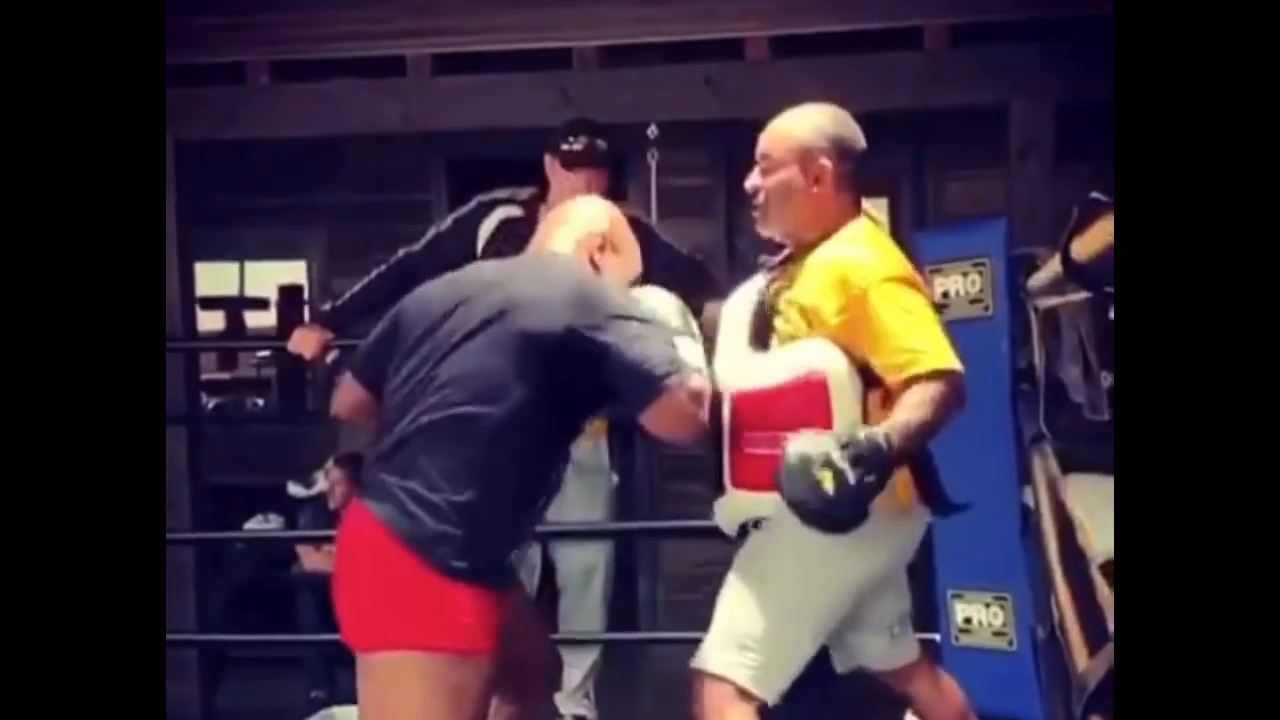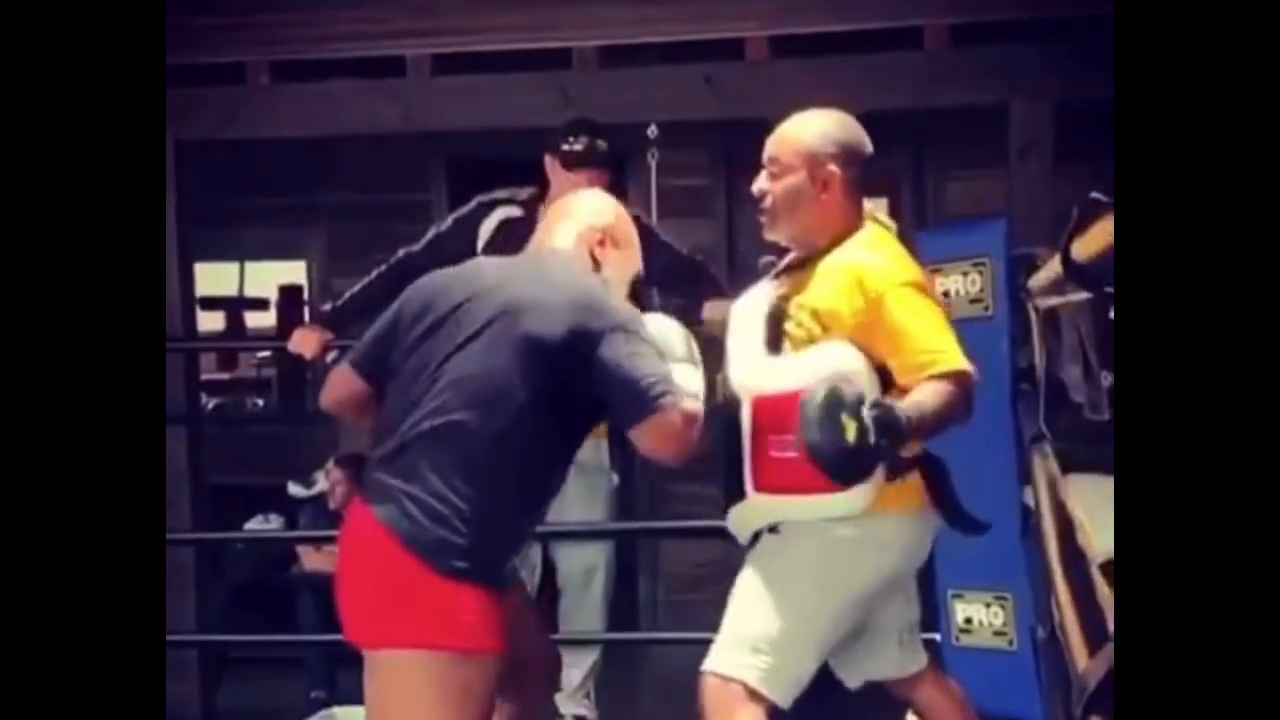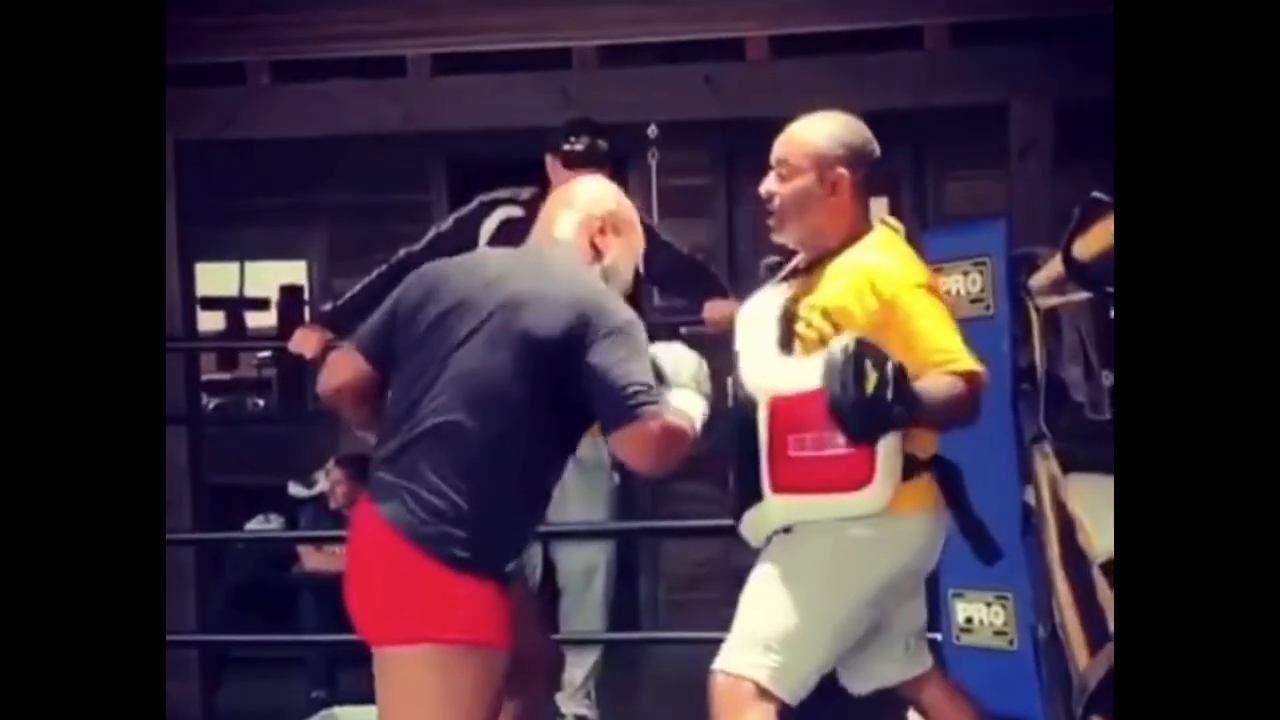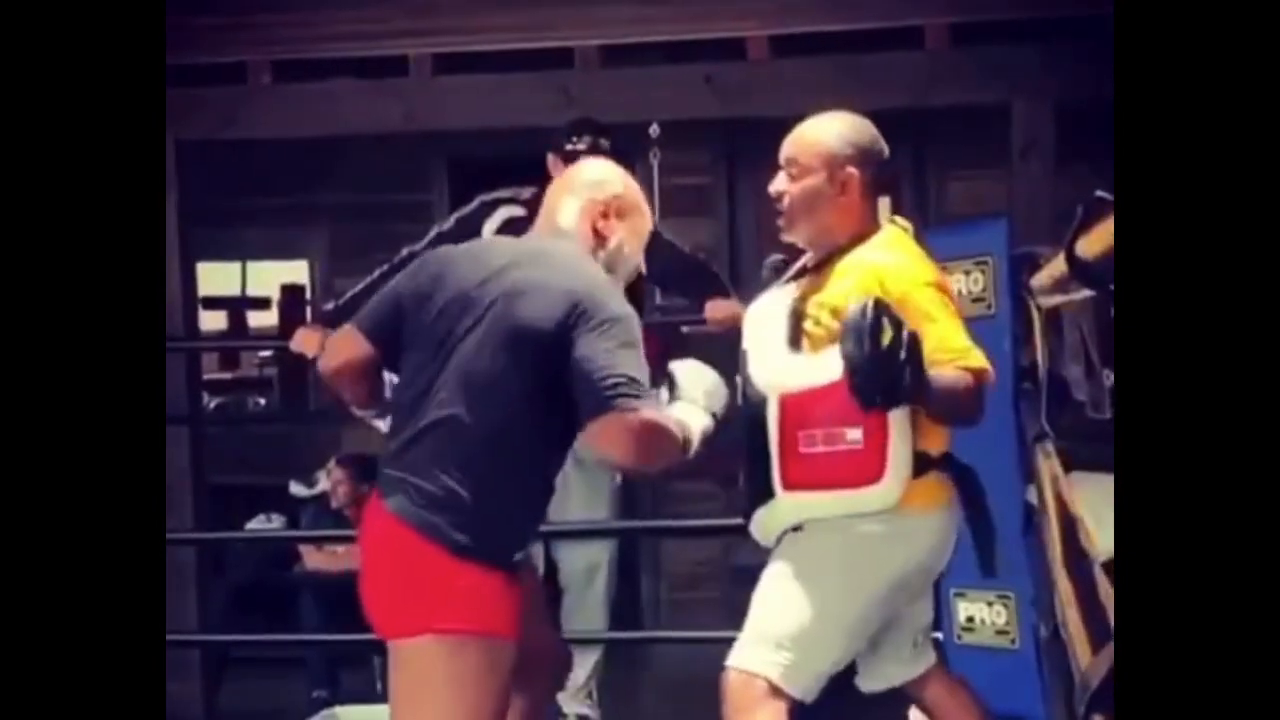
dt=0.2s
person 1, frame 1
left shoulder: (860, 265)
right shoulder: (811, 261)
left elbow: (938, 382)
left wrist: (882, 448)
left hip: (830, 517)
right hip: (857, 513)
right knee: (899, 662)
person 1, frame 2
left shoulder: (873, 270)
right shoulder: (810, 267)
left elbow: (952, 386)
left wrist: (894, 424)
left hip: (843, 521)
right hip: (871, 516)
right knee: (905, 670)
person 1, frame 3
left shoulder: (883, 272)
right shoulder: (817, 269)
left elbow: (962, 389)
left wrist: (903, 401)
left hip: (857, 522)
right hip: (879, 518)
person 1, frame 4
left shoulder: (892, 269)
right shoulder: (824, 269)
left elbow: (968, 393)
left wrist: (913, 381)
left hip: (871, 520)
right hip: (882, 517)
right knee: (913, 670)
person 2, frame 1
left shoulder: (625, 234)
right shoulder: (495, 219)
left elbow: (681, 274)
right elbow: (409, 270)
left wrist: (713, 305)
right wrist: (328, 321)
left hip: (585, 430)
left knee: (586, 565)
person 2, frame 2
right shoulder: (495, 220)
left elbow: (681, 273)
right elbow: (408, 269)
left wrist: (712, 302)
right wrist: (328, 321)
left hip: (584, 430)
left knee: (586, 565)
person 2, frame 3
right shoulder: (497, 218)
left elbow: (680, 269)
right elbow: (410, 268)
left wrist: (714, 299)
right wrist: (329, 321)
left hip: (585, 428)
left knee: (587, 564)
person 2, frame 4
right shoulder: (499, 217)
left elbow: (682, 269)
right elbow: (413, 267)
left wrist: (716, 297)
right wrist: (332, 320)
left knee: (588, 563)
person 3, frame 1
left shoulder: (441, 290)
right shoulder: (595, 303)
left elbow: (350, 403)
right elbow: (684, 414)
right wrist: (679, 338)
left hip: (397, 539)
right hip: (426, 568)
left knee: (531, 675)
person 3, frame 2
left shoulder: (441, 285)
right shoulder: (596, 311)
left elbow: (341, 396)
right elbow: (671, 435)
right wrist: (683, 368)
left hip: (395, 537)
right hip: (430, 568)
left knee: (530, 671)
person 3, frame 3
left shoulder: (442, 276)
right shoulder: (596, 310)
left elbow: (340, 382)
right elbow: (650, 446)
right wrist: (691, 394)
left hip: (398, 532)
right hip: (437, 564)
left knee: (532, 672)
person 3, frame 4
left shoulder: (447, 265)
right shoulder: (593, 302)
left elbow: (341, 362)
right elbow: (627, 440)
right wrist: (696, 412)
left hip: (414, 527)
right hip: (448, 557)
left knee: (539, 670)
person 4, frame 1
right shoulder: (314, 510)
right elbow: (309, 561)
left wrist: (328, 557)
right hip: (323, 596)
right knee: (307, 587)
right ankle: (319, 691)
person 4, frame 2
right shoulder: (314, 510)
right elbow: (310, 562)
left wrist: (329, 557)
right hip: (323, 597)
right knee: (308, 588)
right ankle: (319, 692)
person 4, frame 3
right shoulder: (315, 511)
right elbow: (310, 561)
left wrist: (330, 557)
right hip: (323, 597)
right knee: (309, 589)
right ankle: (320, 693)
person 4, frame 4
right shoulder: (317, 510)
right elbow: (312, 561)
left wrist: (332, 556)
right wrist: (361, 557)
right hip: (325, 597)
right knee: (311, 588)
right ankle: (321, 692)
